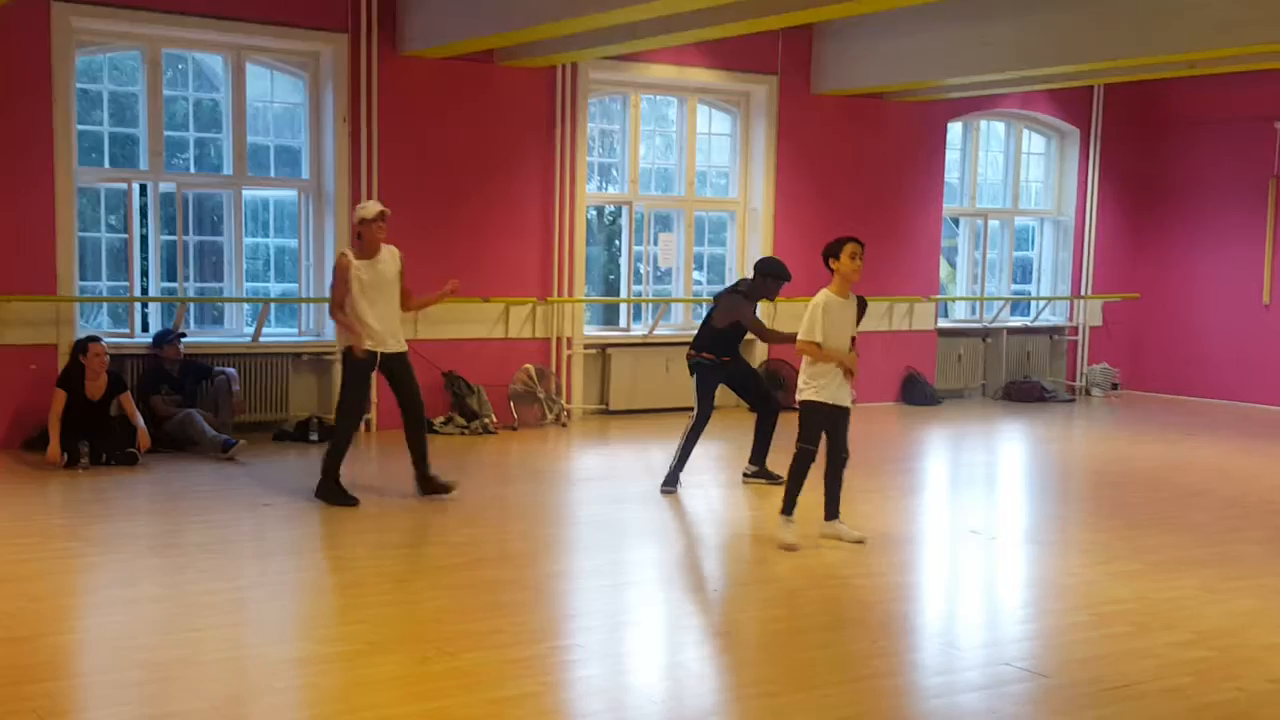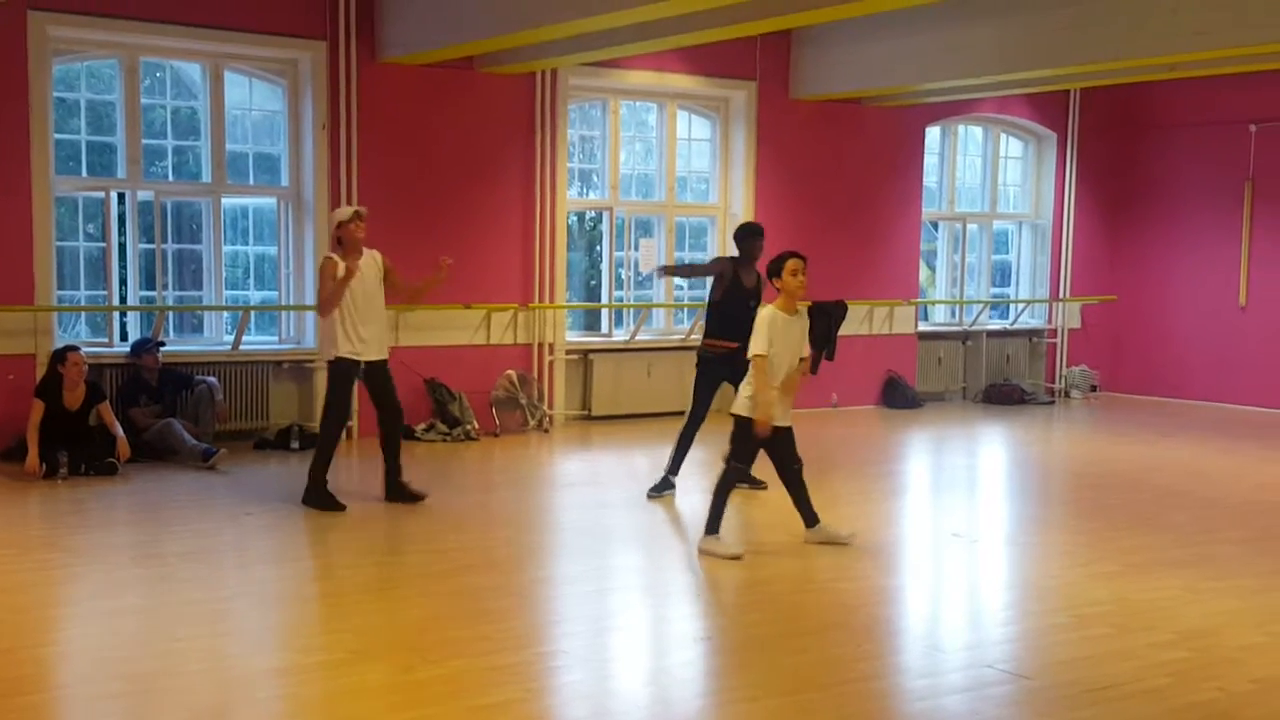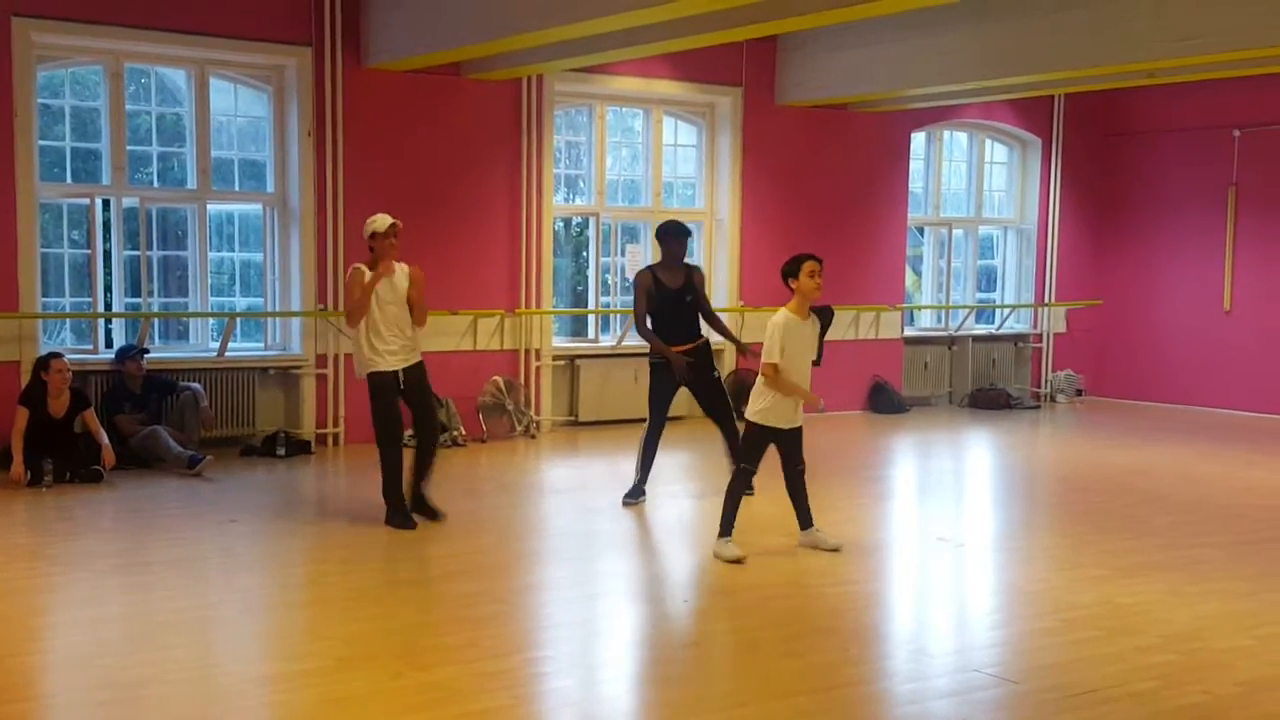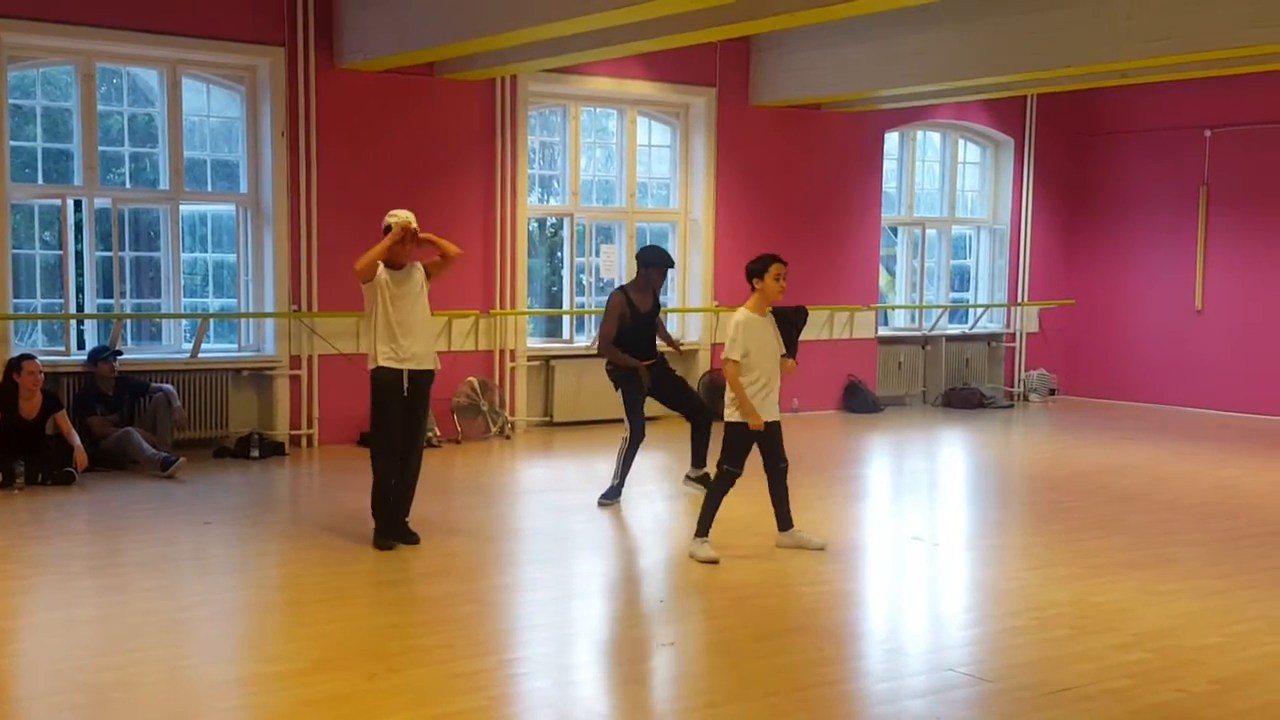
dt=1s
person 1, frame 1
left shoulder: (395, 256)
right shoulder: (346, 262)
right elbow: (335, 309)
left wrist: (442, 294)
right wrist: (352, 331)
left hip: (394, 344)
right hip: (359, 346)
left knee: (415, 408)
right knee: (350, 413)
left ankle: (423, 476)
right ankle: (329, 481)
person 1, frame 2
left shoulder: (378, 260)
right shoulder: (331, 264)
left elbow: (410, 294)
right elbow: (323, 310)
left wrist: (437, 277)
right wrist: (346, 278)
left hip: (375, 352)
right hip: (344, 352)
left knee: (393, 415)
right knee: (336, 420)
left ankle: (393, 483)
right ankle: (316, 488)
person 1, frame 3
left shoulder: (406, 273)
right shoulder: (358, 274)
left elbow: (419, 322)
right elbow: (352, 320)
left wrist: (419, 300)
right wrist: (375, 279)
left hip: (410, 360)
right hip: (379, 364)
left knee: (429, 428)
right knee: (390, 435)
left ankle: (417, 494)
right ankle: (395, 507)
person 1, frame 4
left shoulder: (421, 272)
right shoulder: (375, 274)
left elbow: (455, 254)
right elbow: (359, 268)
left wrist: (424, 236)
right wrist: (392, 236)
left hip: (421, 366)
right hip: (386, 366)
left knee: (412, 447)
right knee: (386, 444)
left ankle: (398, 520)
right ankle: (382, 521)
person 2, frame 1
left shoulder: (853, 301)
right shoulder: (821, 302)
right elbow: (805, 346)
left wrist: (852, 359)
right wrist: (842, 358)
left hip: (840, 393)
right hip: (814, 390)
left knee: (838, 455)
right knee: (807, 451)
left ankle: (831, 521)
right ankle: (786, 519)
person 2, frame 2
left shoulder: (802, 319)
right shoulder: (766, 317)
left elbow: (804, 360)
right elbow: (759, 362)
left wrist: (794, 380)
right wrist: (763, 405)
left hip: (781, 412)
right hip: (752, 408)
left knee: (792, 469)
right knee: (735, 469)
left ankle: (813, 527)
right ankle: (710, 536)
person 2, frame 3
left shoulder: (814, 322)
right shoulder: (780, 322)
right elbow: (768, 371)
right wrist: (802, 394)
left hip: (792, 415)
right hip: (765, 413)
left knee: (796, 471)
right knee: (744, 473)
left ankle: (807, 531)
right ankle: (724, 539)
person 2, frame 4
left shoulder: (768, 319)
right shoulder: (741, 321)
right elbow: (729, 370)
left wrist: (787, 364)
right wrist: (749, 412)
left hip: (768, 412)
right hip: (742, 414)
left knee: (778, 468)
right knee: (728, 474)
left ankle: (786, 531)
right ankle: (700, 539)
person 3, frame 1
left shoulder: (747, 288)
right shoulder: (738, 302)
left elbow: (717, 298)
right elbow: (765, 336)
left hip: (731, 358)
right hip: (705, 361)
left knee: (770, 406)
right knee: (702, 413)
left ankle: (755, 467)
right ankle: (675, 471)
person 3, frame 2
left shoulder: (759, 280)
right shoulder: (725, 267)
right elbow: (699, 270)
right wrist: (673, 269)
left hip: (742, 354)
right hip: (713, 353)
right knee: (696, 415)
left ankle: (739, 471)
right ankle: (670, 476)
person 3, frame 3
left shoulder: (694, 274)
right shoulder: (645, 278)
left elbow: (707, 313)
right elbow: (641, 325)
left wrist: (735, 341)
right wrist: (669, 355)
left hip: (698, 354)
right hip: (665, 358)
left knee: (724, 414)
right knee: (656, 422)
right ankle: (639, 485)
person 3, frame 4
left shoulder: (654, 292)
right shoulder: (619, 299)
right elbow: (604, 347)
left wrist: (669, 340)
right wrist: (637, 366)
left hip: (656, 366)
right hip: (627, 371)
left knee: (701, 412)
right knee: (635, 431)
left ankle: (696, 472)
right ankle: (616, 486)
